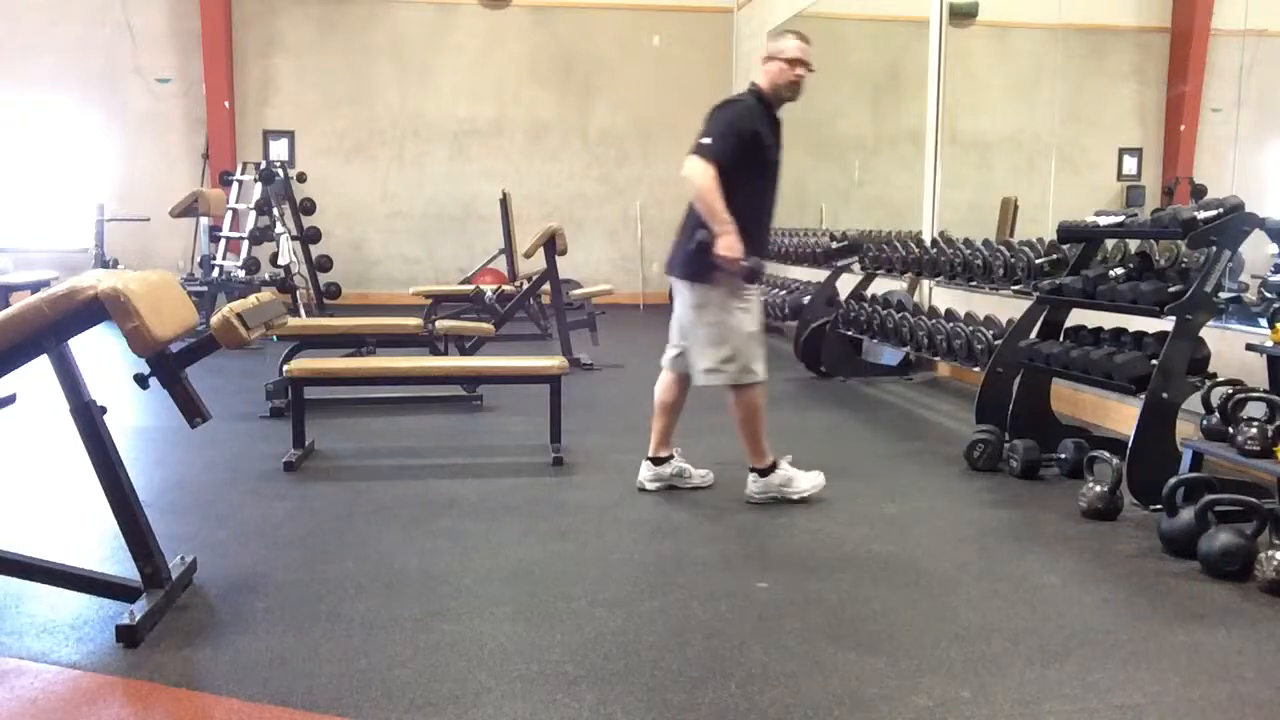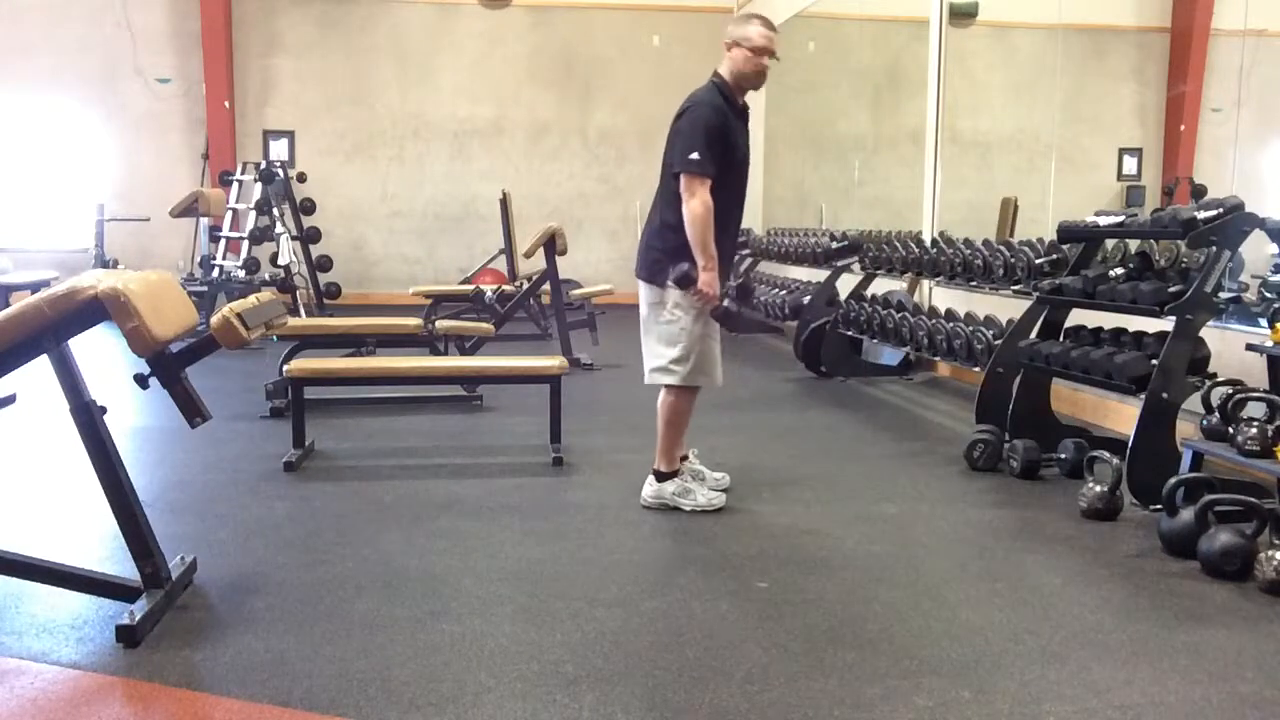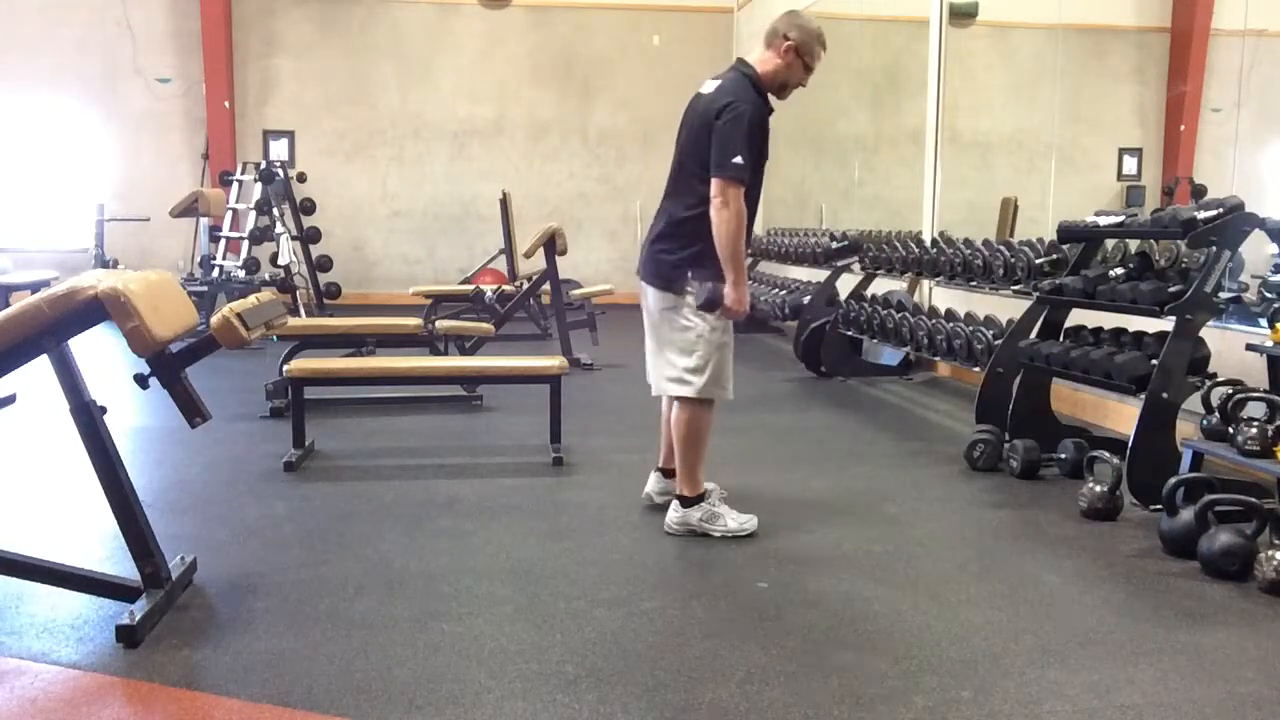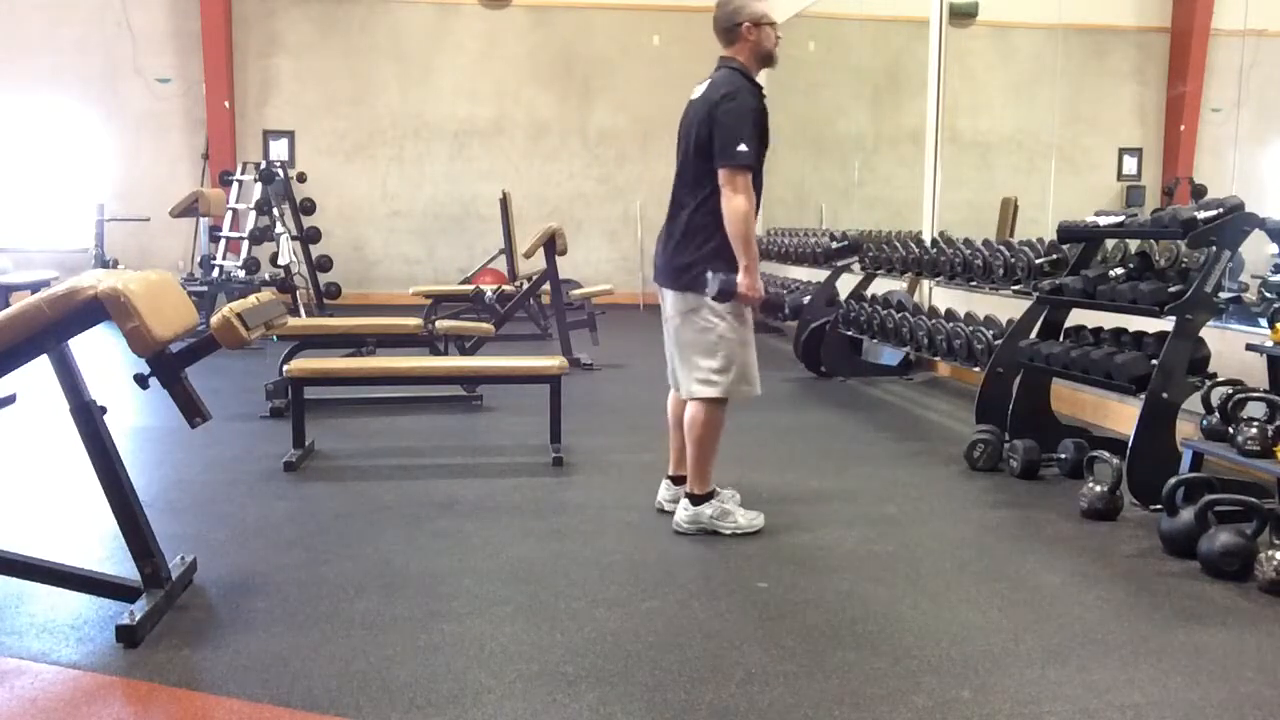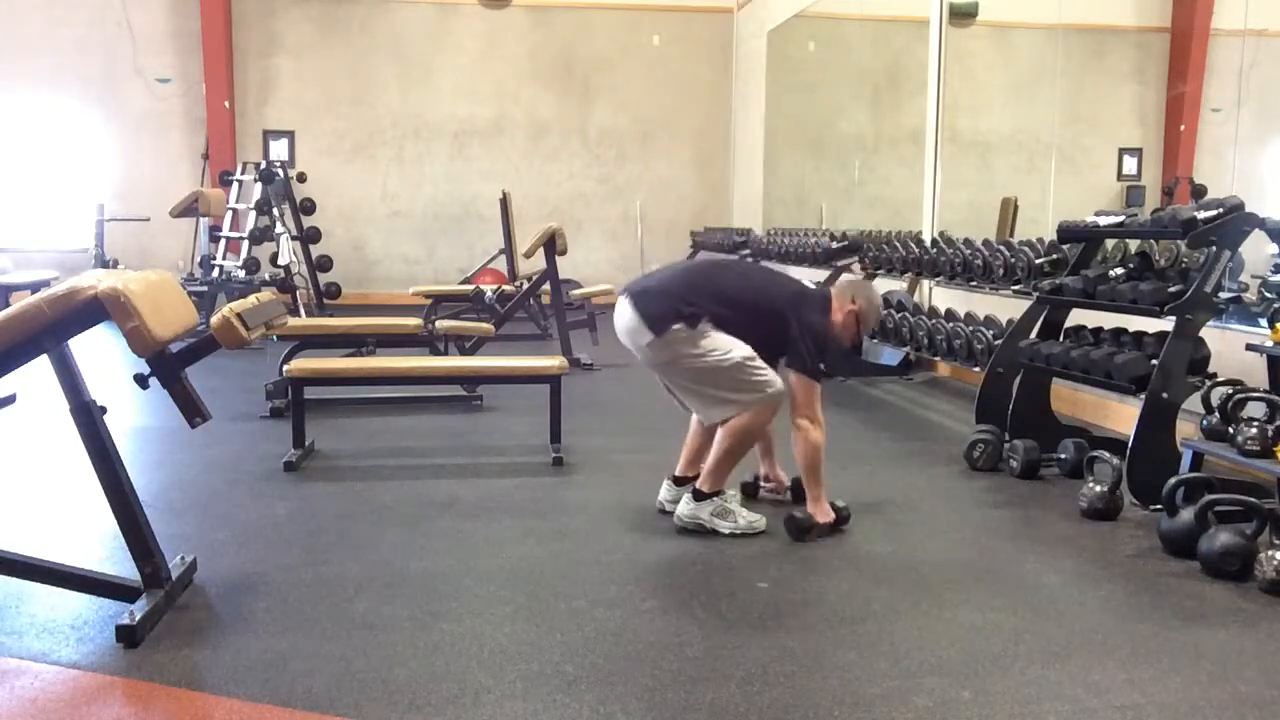
dt=1s
person 1, frame 1
left shoulder: (764, 121)
right shoulder: (739, 111)
right elbow: (697, 169)
right wrist: (726, 234)
left hip: (701, 263)
right hip: (717, 265)
left knee: (683, 363)
right knee: (743, 371)
left ankle: (659, 461)
right ankle: (767, 472)
person 1, frame 2
left shoulder: (732, 110)
right shoulder: (705, 109)
right elbow: (694, 194)
left wrist: (716, 265)
right wrist: (708, 268)
left hip: (682, 264)
right hip: (679, 266)
left knee: (686, 373)
right knee: (685, 374)
left ankle: (679, 462)
right ankle: (665, 479)
person 1, frame 3
left shoulder: (721, 87)
right shoulder: (744, 105)
right elbow: (724, 200)
right wrist: (735, 281)
left hip: (667, 257)
right hip: (691, 268)
left knee: (681, 380)
right knee: (697, 386)
left ankle: (667, 475)
right ankle: (689, 503)
person 1, frame 4
left shoulder: (711, 89)
right shoulder: (740, 95)
right elbow: (734, 191)
right wrist: (749, 270)
left hip: (680, 261)
right hip: (705, 269)
left knee: (690, 376)
right knee: (715, 383)
left ankle: (678, 482)
right ankle: (698, 502)
person 1, frame 5
right shoulder: (811, 320)
left elbow: (749, 394)
right elbow: (806, 420)
left wrist: (769, 465)
right wrist: (817, 501)
left hip: (636, 307)
right hip: (659, 317)
left knee: (721, 393)
right knee: (764, 397)
left ankle: (680, 484)
right ankle: (703, 501)
